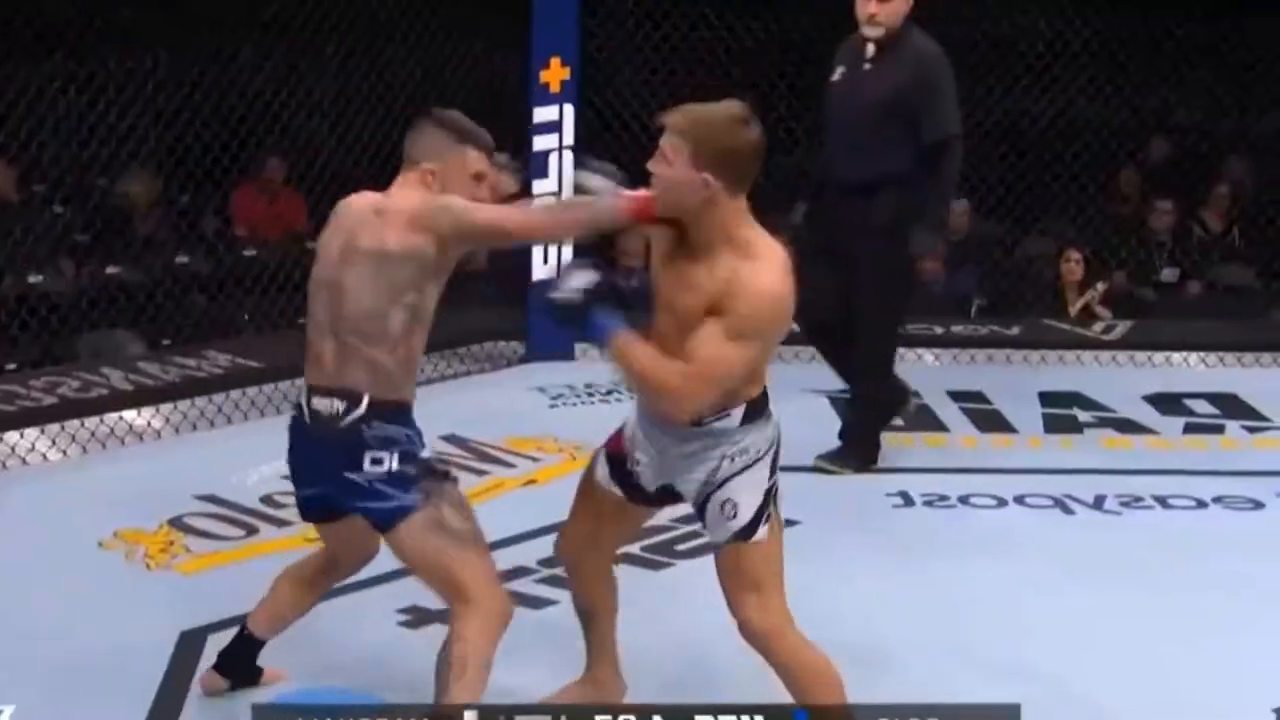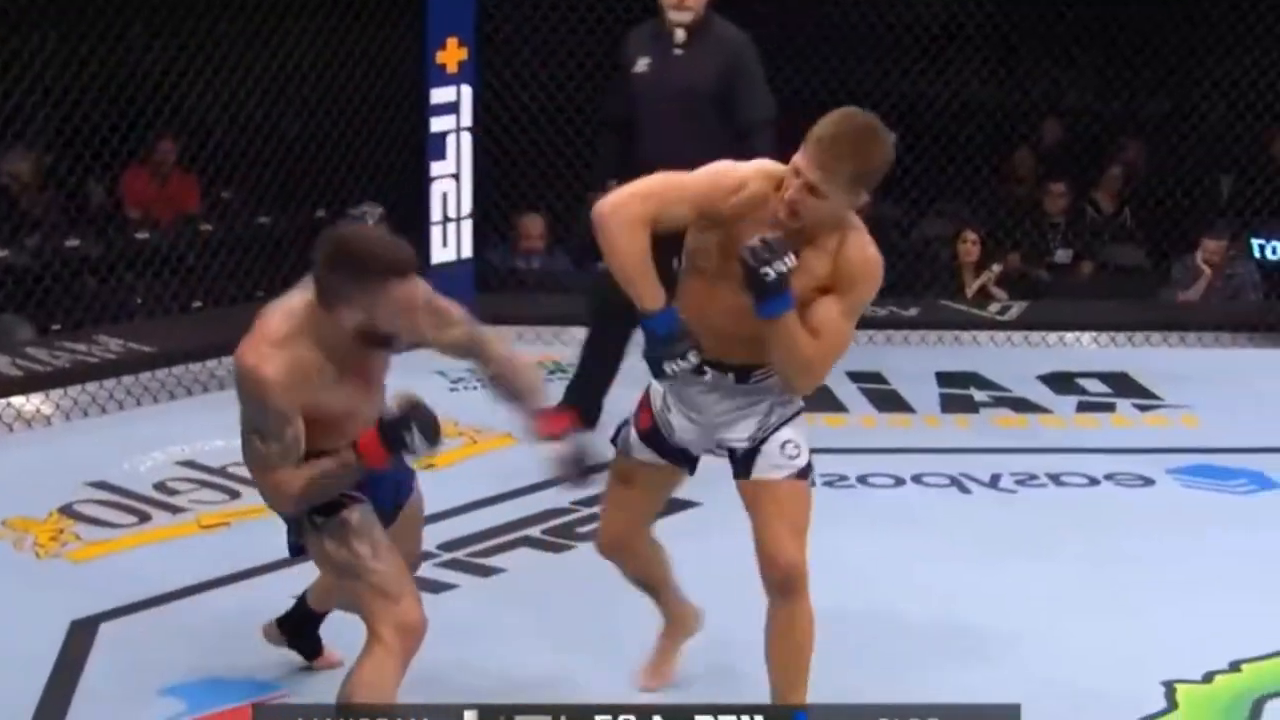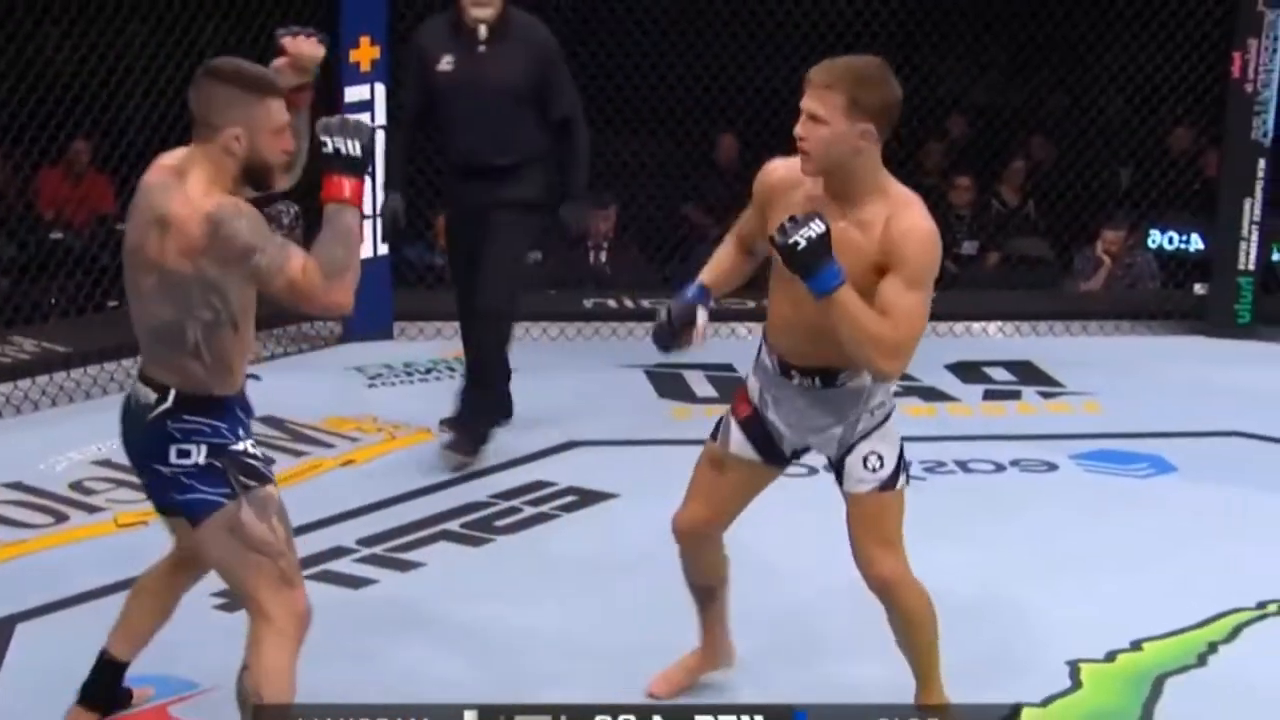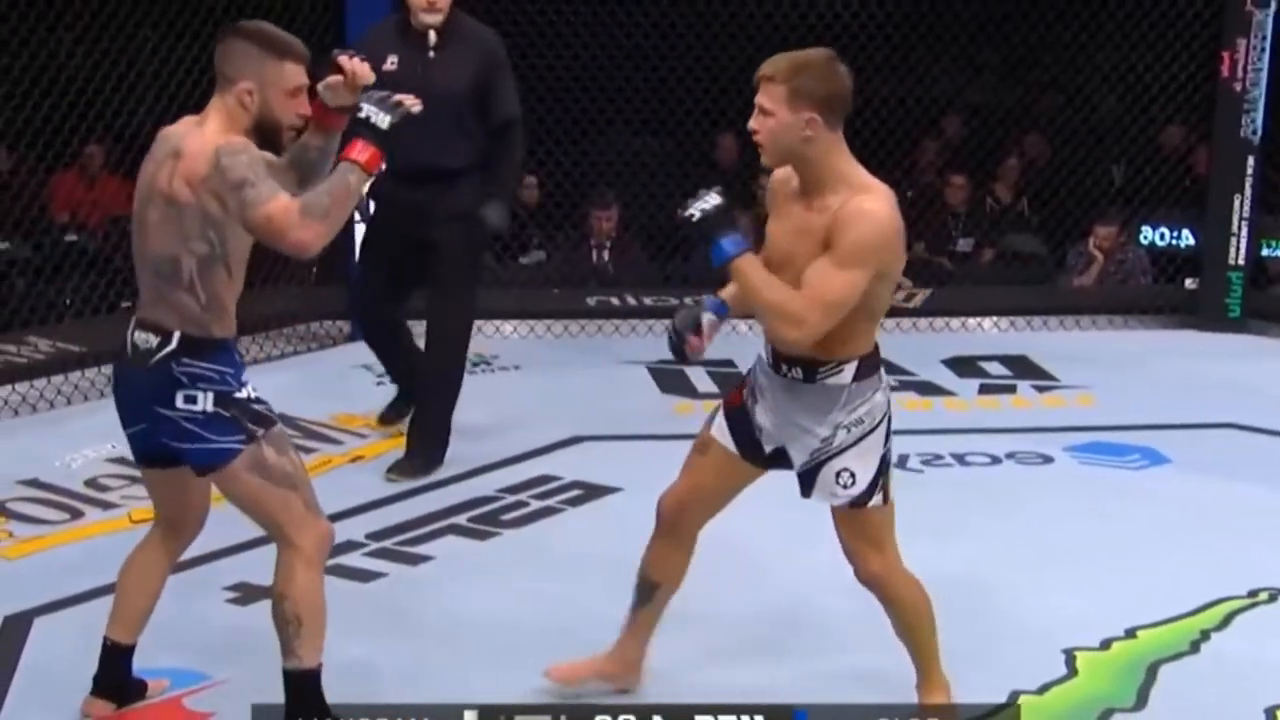
dt=0.4s
person 1, frame 1
left shoulder: (759, 283)
right shoulder: (674, 220)
left elbow: (682, 399)
left wrist: (605, 323)
left hip: (725, 443)
right hip: (653, 429)
left knee: (762, 624)
right knee: (577, 550)
right ankle: (602, 677)
person 1, frame 2
left shoulder: (858, 262)
right shoulder: (734, 186)
left elbow: (803, 375)
right elbow: (614, 213)
left wrist: (776, 299)
right wrist: (658, 318)
left hip: (766, 399)
right hip: (683, 382)
left knee: (785, 569)
right knee: (616, 538)
right ankle: (677, 617)
person 1, frame 3
left shoulder: (910, 230)
right shoulder: (778, 180)
left elbow: (890, 359)
right elbow: (741, 243)
left wrist: (826, 275)
right wrist: (696, 297)
left hip: (854, 403)
right hip: (774, 383)
left knee: (884, 570)
right knee: (693, 526)
left ankle: (932, 696)
right ankle: (712, 644)
person 1, frame 4
left shoulder: (870, 215)
right shoulder: (782, 184)
left elbow: (798, 325)
left wrist: (727, 246)
right wrist: (716, 307)
left hip: (842, 401)
right hip: (771, 383)
left knee: (875, 565)
right knee: (676, 512)
left ankle: (933, 682)
right ankle: (626, 657)
person 2, frame 1
left shoulder: (353, 210)
right shoulder: (419, 215)
right elbow: (533, 225)
right wrist: (640, 203)
left hip: (319, 430)
right hip: (373, 438)
left knee: (343, 554)
right knee: (485, 605)
left ankle: (231, 666)
person 2, frame 2
left shoulder: (400, 293)
right shoulder: (268, 366)
left elbow: (479, 344)
right elbow: (282, 491)
right wrist: (373, 453)
left hip: (368, 452)
right hip: (313, 485)
left knee: (400, 560)
right knee: (400, 624)
left ankle: (296, 626)
person 2, frame 3
left shoulder: (172, 169)
right shoulder: (214, 218)
left elbow: (269, 170)
right elbow: (332, 294)
left wrist: (290, 86)
right wrist: (345, 180)
left hip: (163, 413)
right hip: (199, 431)
left knee: (199, 551)
right knee: (282, 610)
person 2, frame 4
left shoulder: (182, 136)
right shoulder: (222, 154)
left elbow: (293, 180)
right elbow: (303, 232)
left wrist: (332, 112)
right wrist: (365, 148)
left hip: (146, 367)
right hip: (197, 377)
left knee: (176, 526)
right knee: (307, 536)
person 3, frame 1
left shoulder: (924, 59)
right shoulder: (848, 52)
left elbow: (946, 149)
left wrist: (929, 223)
right wrist: (811, 199)
left hip: (887, 215)
right hip: (838, 207)
left knee: (873, 329)
right knee: (814, 312)
left ankle: (860, 444)
right ankle: (885, 396)
person 3, frame 2
left shoulder: (731, 47)
right shoulder: (639, 42)
left elbow: (757, 132)
right elbow: (617, 123)
right wrist: (604, 182)
right knee: (611, 300)
right ankle: (581, 405)
person 3, frame 3
left shoulder: (534, 40)
right shoulder: (433, 38)
left elbow: (568, 121)
right elbow: (408, 117)
left wrist: (574, 195)
right wrist: (395, 186)
left hip: (521, 191)
right hip: (464, 189)
left knee: (492, 303)
right knee: (471, 305)
left ankle: (475, 423)
right ankle: (492, 404)
person 3, frame 4
left shoulder: (481, 45)
right shoulder: (380, 42)
left elbow: (507, 129)
left wrist: (500, 197)
left hip: (462, 202)
right hip: (398, 198)
left knee: (448, 324)
right knee: (370, 307)
left ankle: (427, 444)
right ankle: (413, 383)
